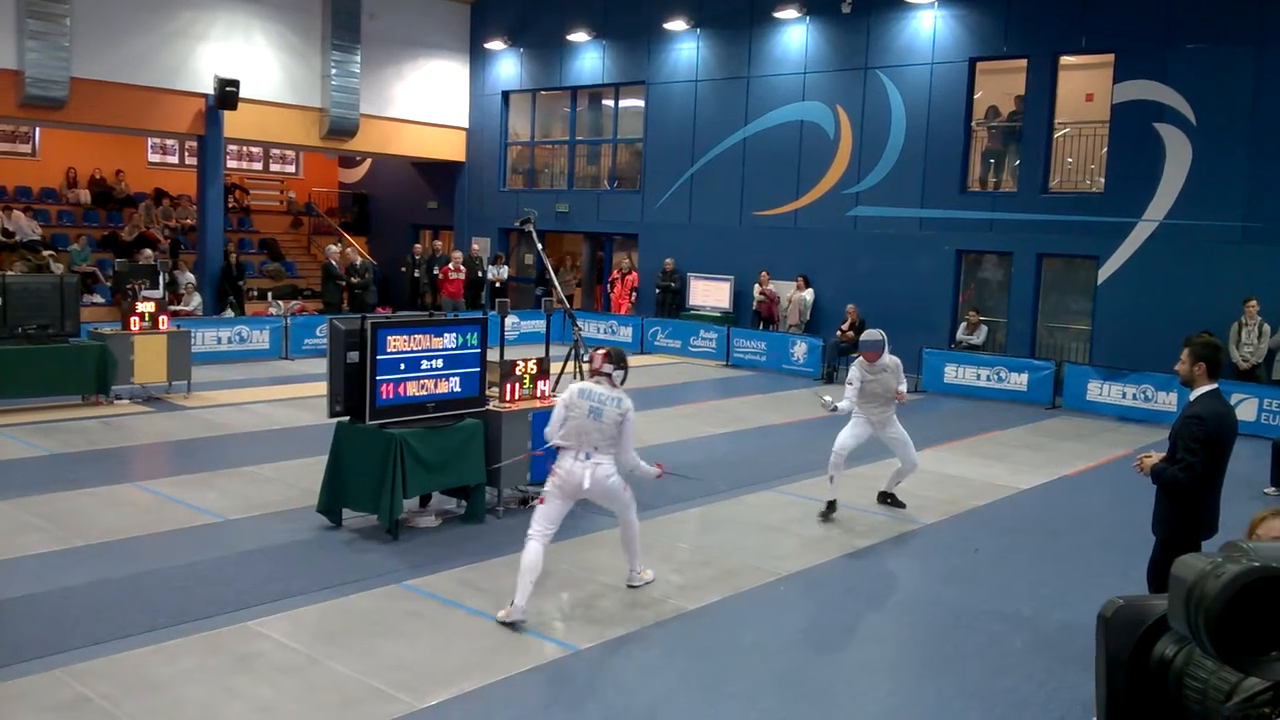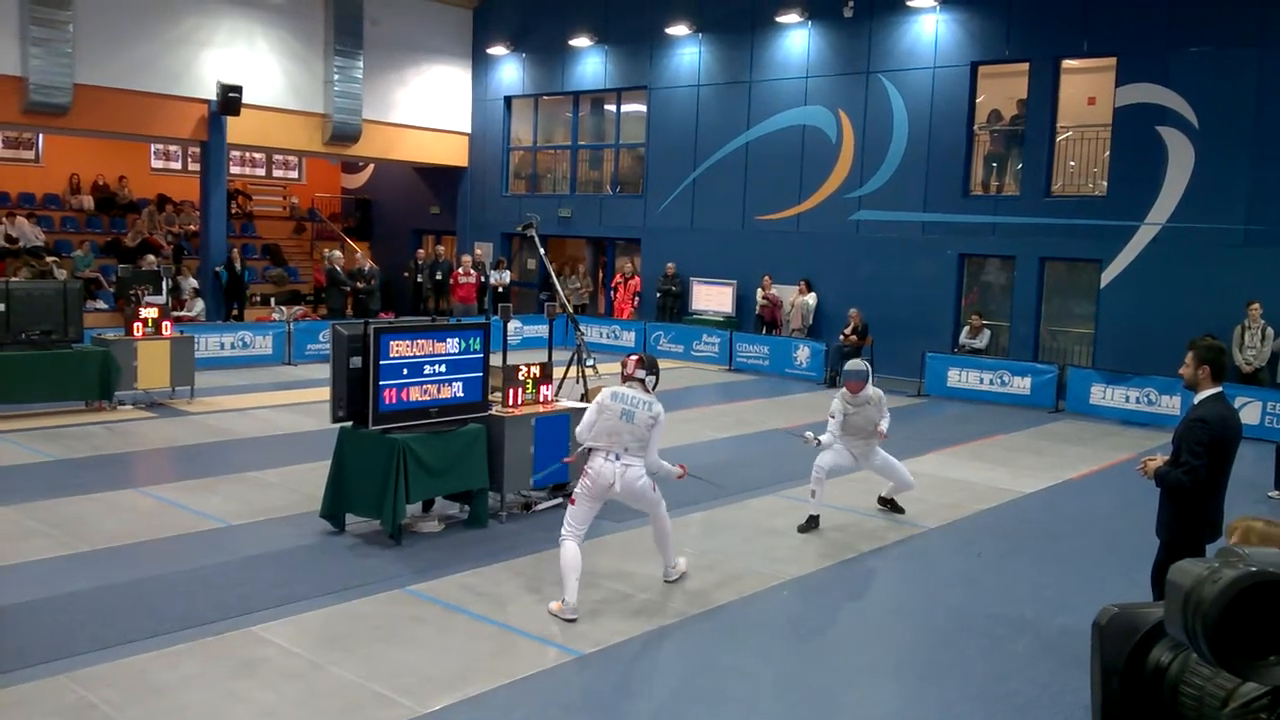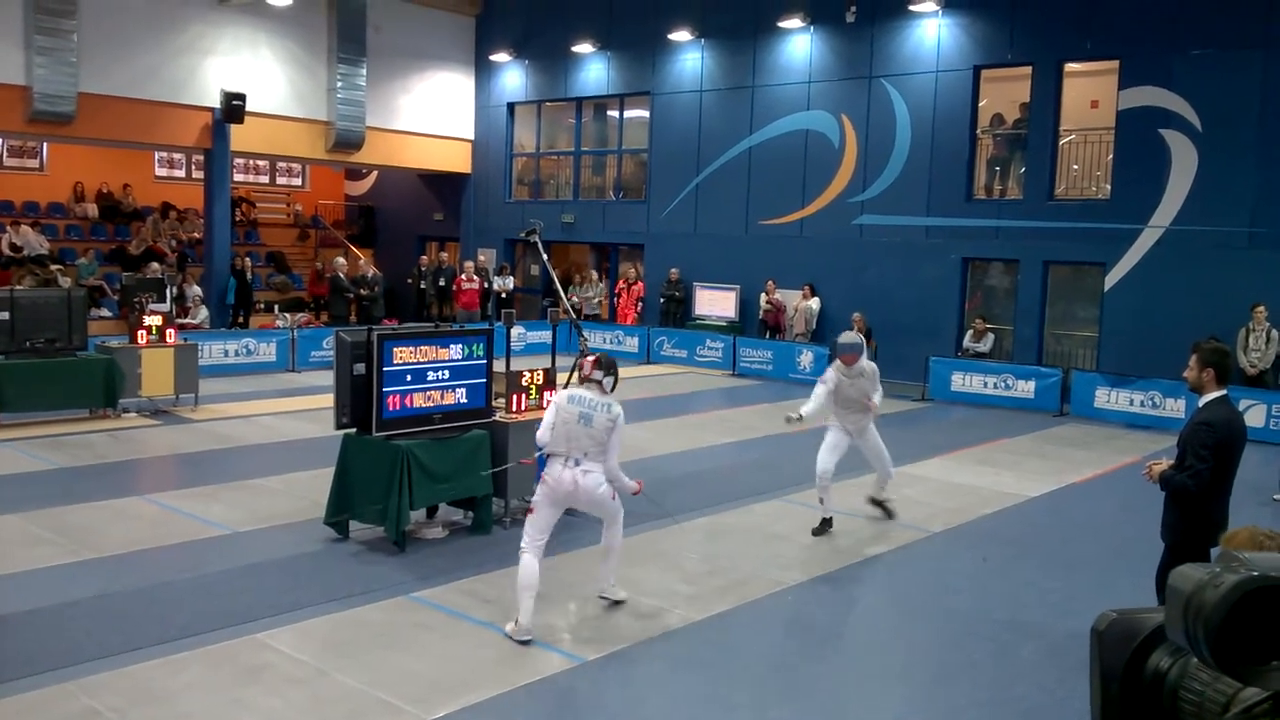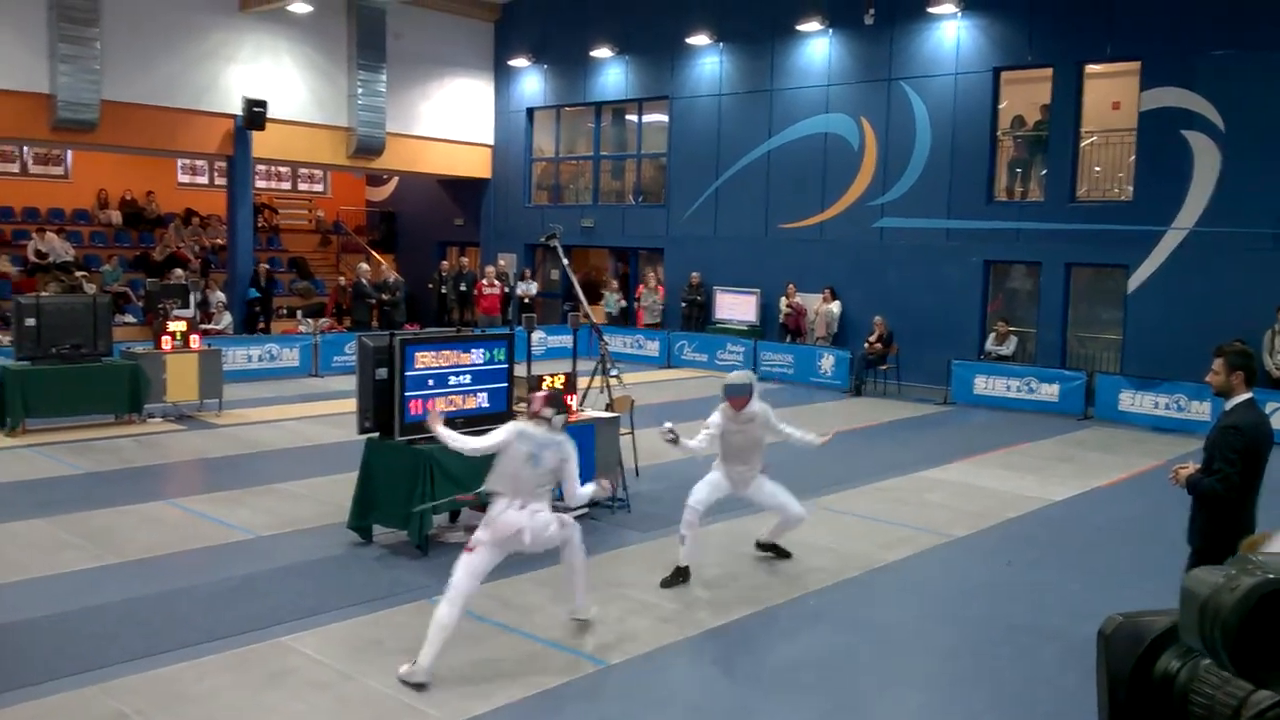
dt=1s
person 1, frame 1
left shoulder: (574, 390)
right shoulder: (624, 403)
left elbow: (550, 435)
right elbow: (626, 456)
right wrist: (651, 471)
left hip: (567, 470)
right hip: (603, 474)
left knee: (537, 538)
right knee: (628, 512)
left ankle: (518, 605)
right ankle: (636, 573)
person 1, frame 2
left shoulder: (608, 394)
right shoulder: (655, 408)
left elbow: (582, 435)
right elbow: (650, 459)
right wrist: (673, 471)
left hip: (599, 471)
right hip: (633, 475)
left knee: (570, 537)
right knee: (659, 510)
left ankle: (569, 603)
right ankle: (671, 567)
person 1, frame 3
left shoulder: (562, 397)
right shoulder: (614, 411)
left elbow: (542, 440)
right elbow: (610, 464)
right wrist: (629, 486)
left hip: (556, 478)
right hip: (592, 482)
left knee: (530, 549)
right knee: (614, 518)
left ankle: (523, 624)
right ankle: (609, 586)
person 1, frame 4
left shoulder: (514, 430)
right shoulder: (565, 446)
left elbow: (473, 447)
right elbow: (574, 497)
left wrist: (438, 427)
right wrist: (598, 488)
left hip: (501, 523)
right hip: (539, 525)
left knee: (456, 593)
right knee: (571, 530)
left ankle: (422, 667)
right ankle: (579, 607)
person 2, frame 1
left shoulder: (1196, 415)
right shoulder: (1222, 407)
left elbow: (1184, 477)
left wrist: (1155, 468)
right wrist: (1167, 458)
left hip: (1182, 518)
right hip: (1198, 513)
left knee: (1162, 583)
person 2, frame 2
left shoulder: (1201, 419)
right shoulder: (1226, 411)
left elbow: (1188, 481)
left wrist: (1158, 472)
right wrist: (1170, 461)
left hip: (1186, 521)
right hip: (1202, 517)
left knee: (1166, 585)
person 2, frame 3
left shoulder: (1206, 421)
right shoulder: (1231, 414)
left elbow: (1193, 484)
left wrist: (1164, 476)
right wrist: (1175, 466)
left hip: (1191, 525)
right hip: (1207, 520)
left knee: (1170, 586)
person 2, frame 4
left shoulder: (1233, 425)
right shoulder: (1255, 415)
left elbow: (1222, 490)
left wrist: (1190, 480)
right wrist: (1202, 470)
left hip: (1218, 531)
right hip: (1237, 528)
person 3, frame 1
left shoulder: (894, 363)
right shoulder: (857, 368)
left elbow: (901, 382)
right elbow: (850, 402)
left wrist: (902, 393)
right wrist: (834, 405)
left hip: (888, 420)
right hip: (862, 419)
left knee: (911, 463)
right knee: (839, 450)
left ankle: (885, 494)
right ankle: (831, 502)
person 3, frame 2
left shoulder: (877, 395)
right shoulder: (841, 401)
left elbow: (884, 417)
right elbow: (832, 435)
left wrist: (883, 429)
right wrist: (816, 441)
left hip: (871, 450)
right hip: (845, 449)
left knee: (907, 484)
right knee: (821, 465)
left ankle: (886, 498)
right ankle: (813, 517)
person 3, frame 3
left shoulder: (871, 369)
right shoulder: (833, 373)
right elbow: (816, 400)
left wrist: (875, 402)
right wrist: (799, 416)
left hip: (865, 428)
right hip: (839, 428)
left knee: (886, 472)
right knee: (823, 471)
left ankle: (878, 498)
right ankle: (826, 518)
person 3, frame 4
left shoulder: (762, 412)
right shoulder: (721, 416)
left elbow: (784, 430)
right elbow: (699, 444)
left wrist: (816, 440)
right wrist: (677, 440)
left hip: (753, 479)
right hip: (724, 474)
left knee: (797, 516)
right knee: (694, 505)
left ankle: (767, 543)
right ankle: (682, 568)
